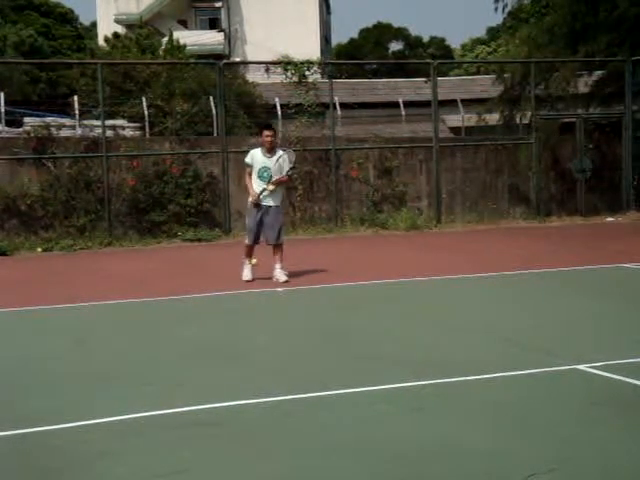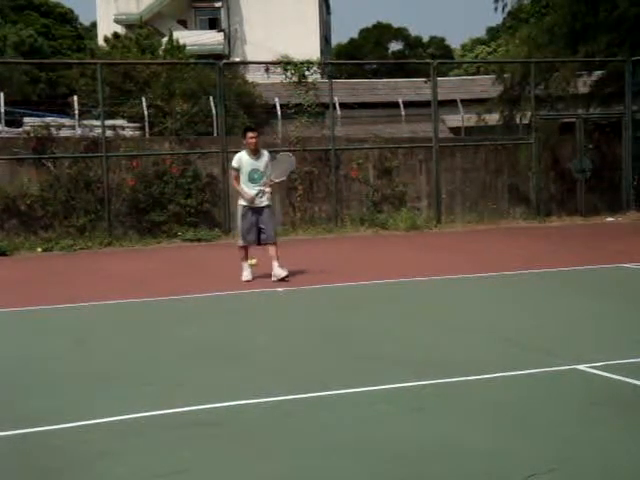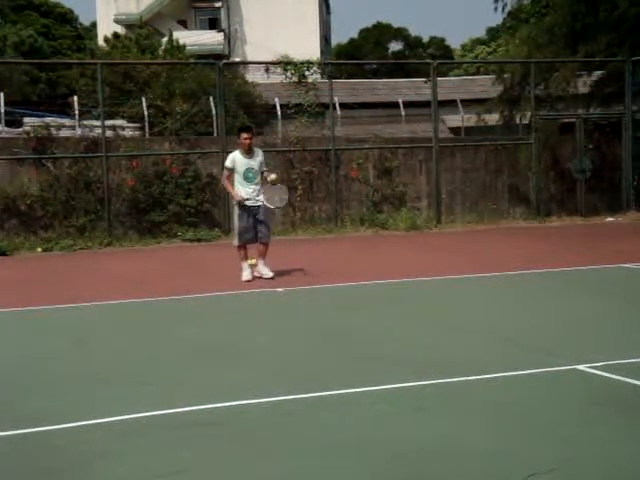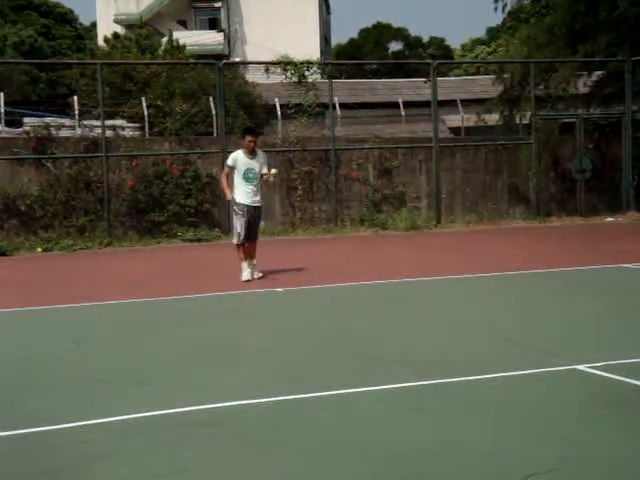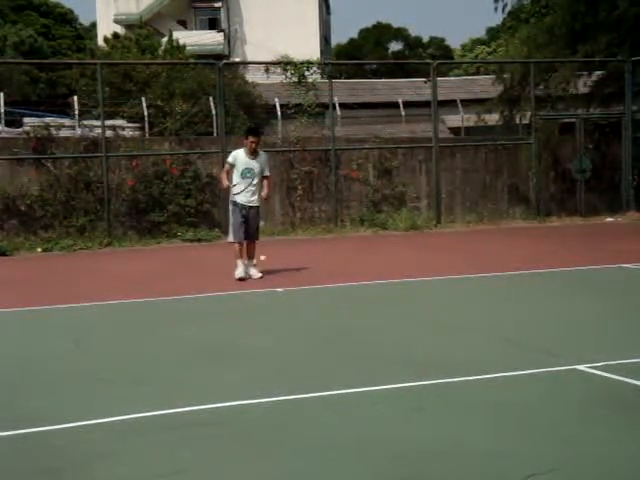
dt=0.3s
person 1, frame 1
left shoulder: (282, 156)
right shoulder: (253, 154)
left elbow: (287, 177)
right elbow: (247, 175)
left wrist: (279, 181)
right wrist: (251, 191)
left hip: (274, 203)
right hip: (256, 202)
left knee: (276, 238)
right knee: (251, 237)
left ankle: (278, 270)
right ankle: (247, 265)
person 1, frame 2
left shoulder: (266, 155)
right shoulder: (239, 157)
right elbow: (234, 180)
left wrist: (270, 184)
right wrist: (245, 194)
left hip: (265, 203)
right hip: (246, 204)
left knee: (271, 237)
right knee: (244, 238)
left ankle: (276, 268)
right ankle: (246, 269)
person 1, frame 3
left shoulder: (259, 154)
right shoulder: (233, 157)
right elbow: (226, 179)
left wrist: (269, 177)
right wrist: (235, 194)
left hip: (260, 202)
right hip: (243, 203)
left knee: (265, 236)
right knee: (242, 238)
left ankle: (261, 265)
right ankle: (246, 268)
person 1, frame 4
left shoulder: (262, 156)
right shoulder: (235, 156)
left elbow: (264, 176)
right elbow: (224, 176)
left wrist: (268, 176)
right wrist: (228, 192)
left hip: (256, 202)
right hip: (240, 202)
left knee: (252, 238)
right knee: (241, 237)
left ankle: (252, 266)
right ankle: (245, 268)
person 1, frame 5
left shoulder: (263, 157)
right shoulder: (236, 155)
left elbow: (266, 177)
right elbow: (224, 171)
left wrist: (265, 190)
right wrist: (225, 181)
left hip: (254, 203)
right hip: (237, 201)
left knee: (252, 237)
right knee: (237, 236)
left ankle: (251, 266)
right ankle: (240, 266)
